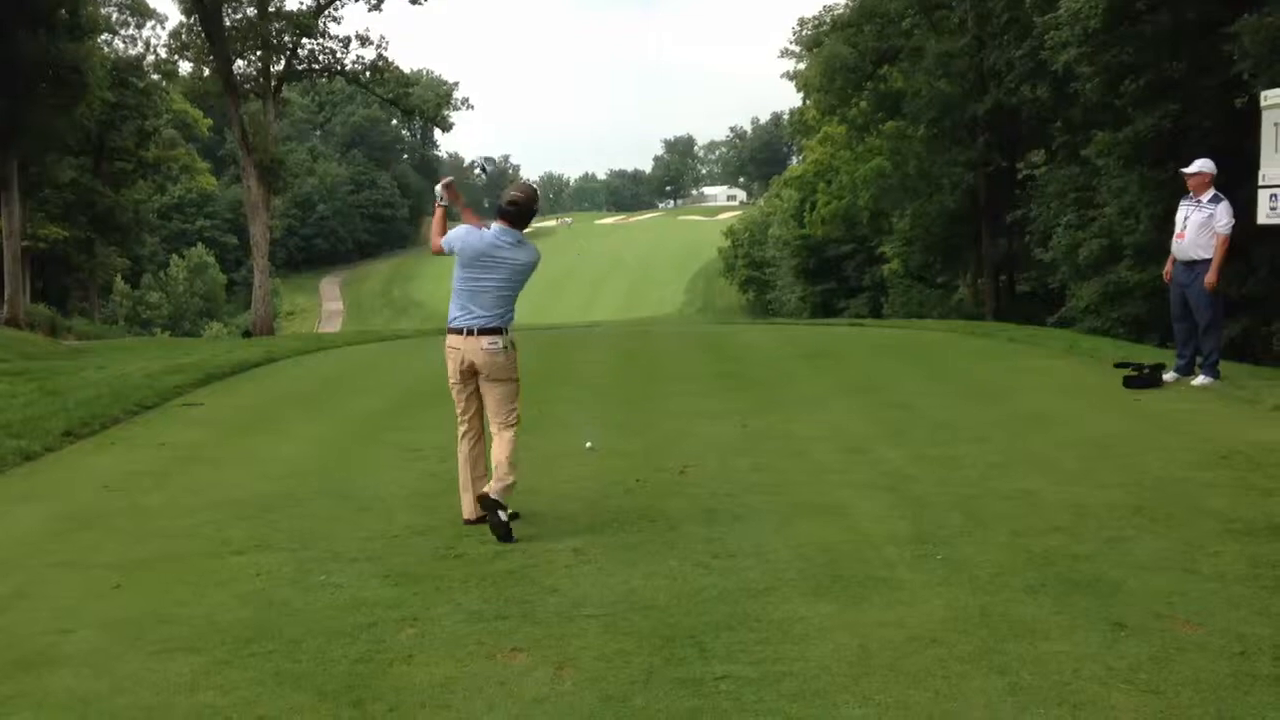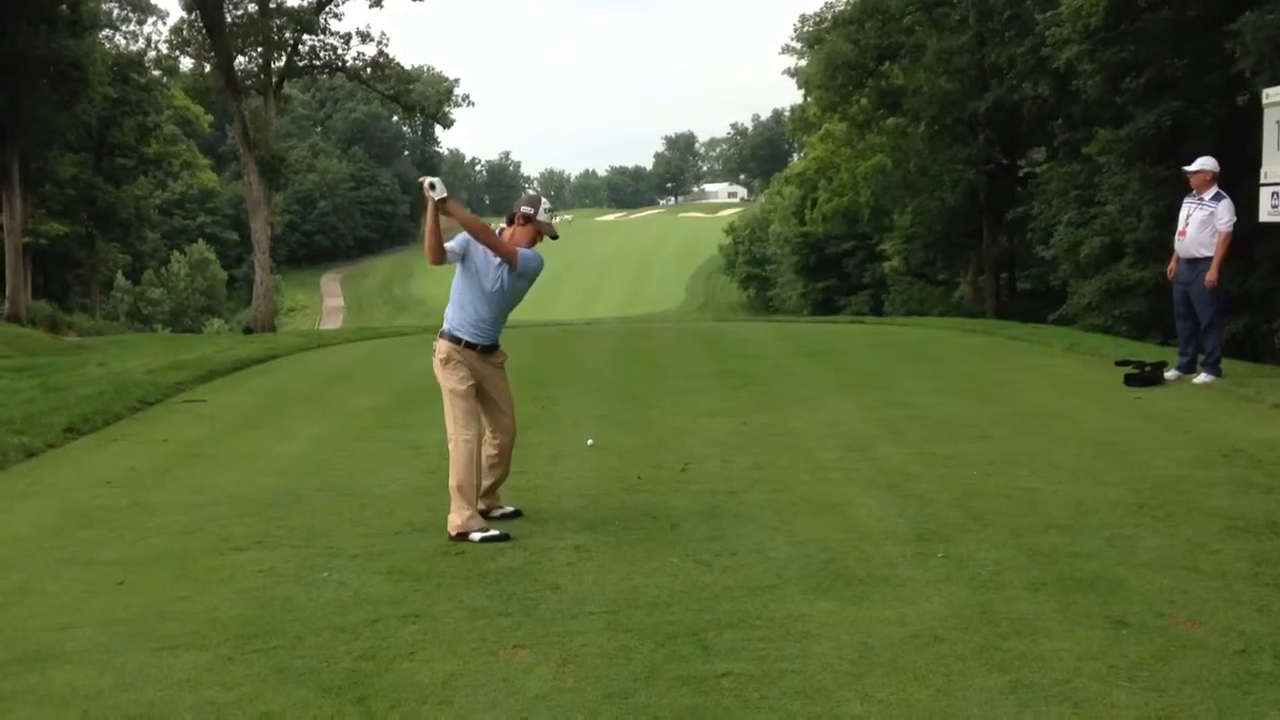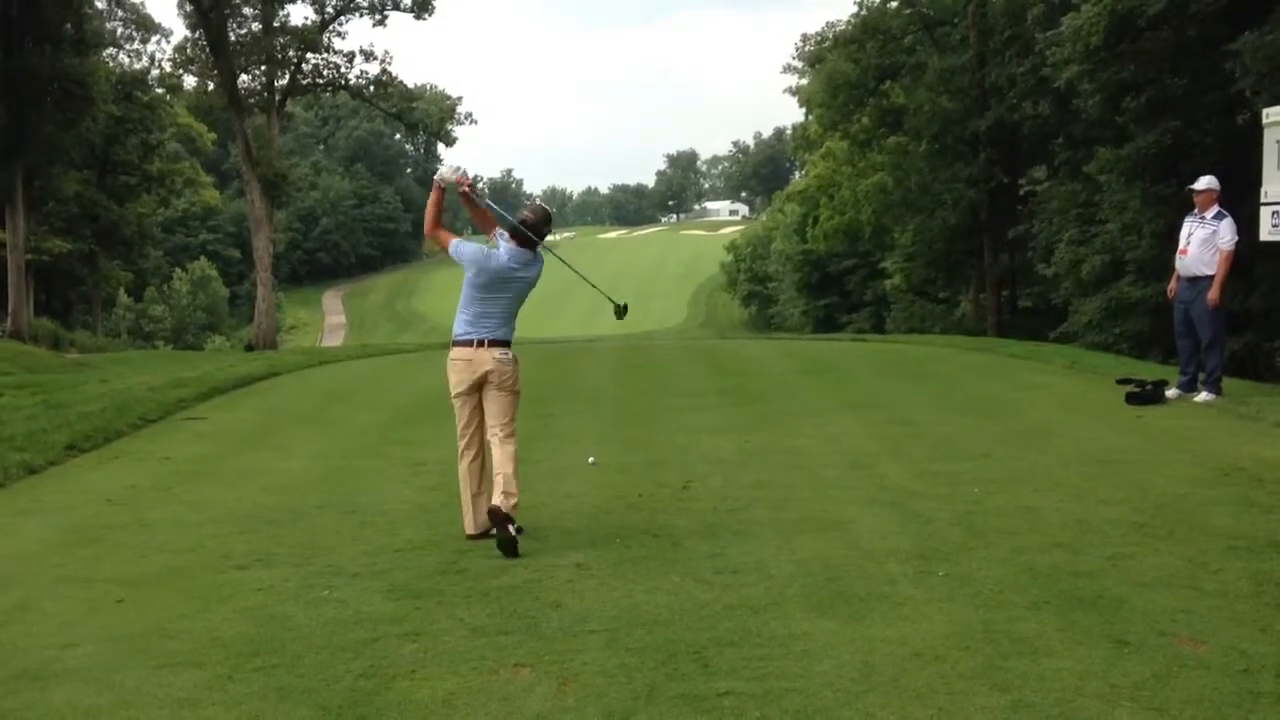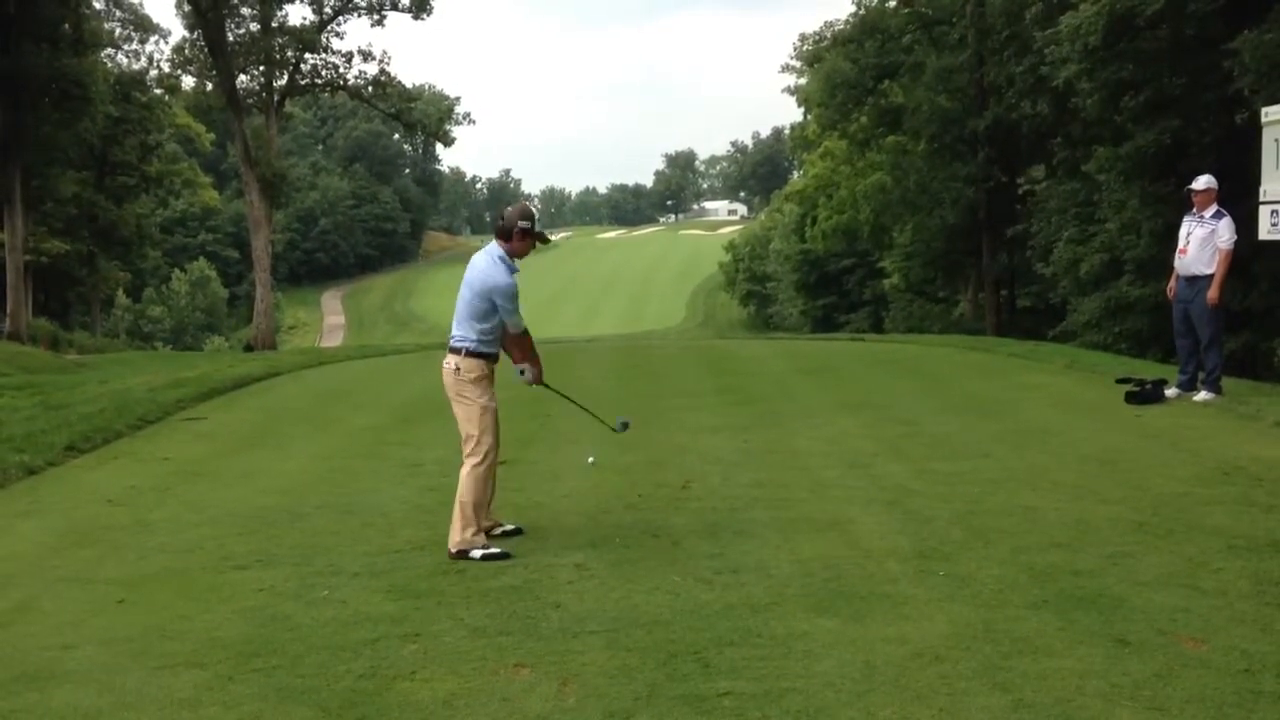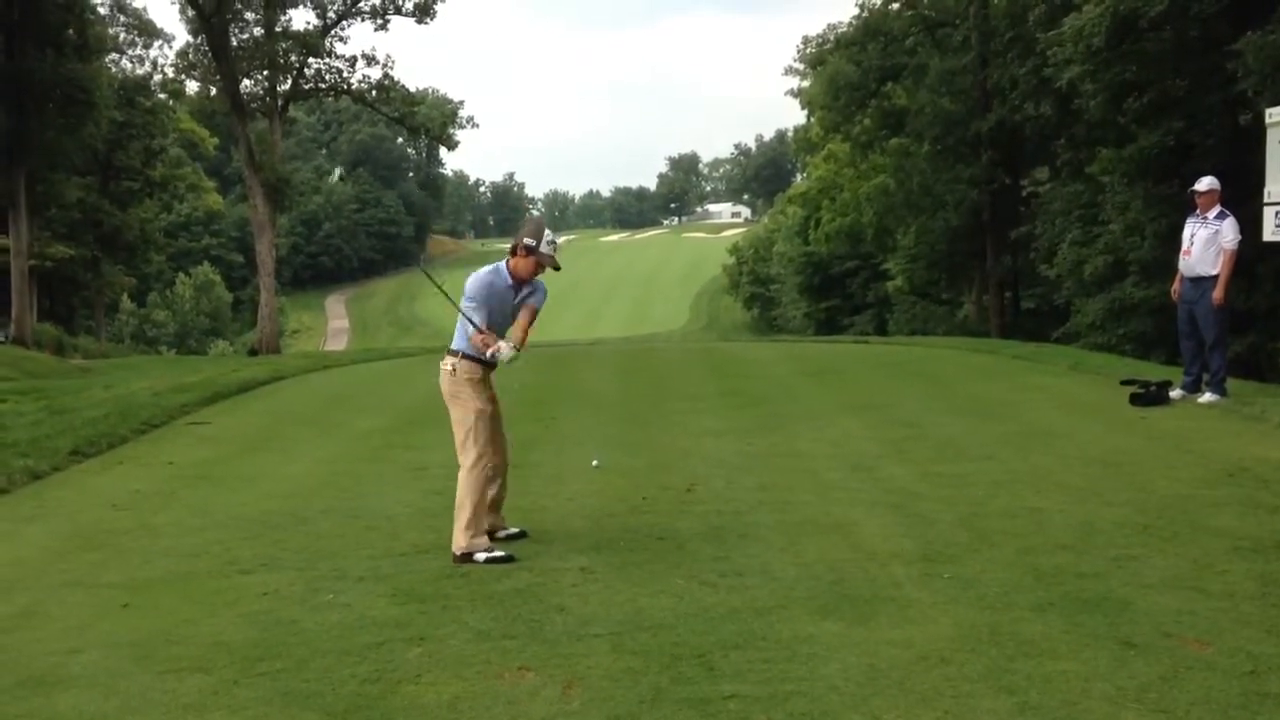
dt=1s
person 1, frame 1
left shoulder: (465, 237)
right shoulder: (530, 256)
left elbow: (435, 244)
left wrist: (443, 202)
right wrist: (458, 202)
left hip: (456, 342)
right hip: (496, 345)
left knee: (469, 427)
right knee: (505, 424)
left ankle: (475, 500)
right ankle: (495, 493)
person 1, frame 2
left shoulder: (532, 262)
right shoulder: (470, 242)
left elbow: (488, 239)
right elbow: (435, 256)
left wrist: (449, 204)
right wrist: (433, 207)
left hip: (490, 355)
right hip: (454, 352)
left knee: (503, 431)
right knee: (465, 435)
left ankle: (486, 501)
right ankle: (463, 521)
person 1, frame 3
left shoulder: (484, 260)
right shoulder: (535, 265)
left elbow: (431, 230)
right elbow: (493, 227)
left wrist: (441, 185)
right wrist: (469, 194)
left hip: (462, 356)
right hip: (500, 357)
left knee: (469, 443)
right knee: (502, 436)
left ankle: (477, 520)
right ankle: (501, 507)
person 1, frame 4
left shoulder: (488, 259)
right shoulder: (502, 279)
right elbow: (515, 332)
left wrist: (520, 359)
right wrist: (536, 365)
left hip: (473, 365)
right hip: (469, 368)
left knee: (485, 447)
right knee: (480, 453)
left ankle: (483, 520)
right ankle: (464, 539)
person 1, frame 5
left shoulder: (537, 289)
right shoulder: (482, 282)
left elbow: (523, 326)
right elbow: (476, 337)
left wrist: (509, 345)
right wrist: (495, 346)
left hip: (478, 371)
right hip: (462, 371)
left knee: (495, 452)
right knee: (475, 456)
left ankle: (489, 523)
right ankle: (469, 542)
person 2, frame 1
left shoulder: (1219, 204)
right shoulder: (1185, 201)
left elbow: (1223, 239)
left wrist: (1213, 271)
right wrist: (1170, 263)
left hip: (1201, 269)
right hip: (1180, 267)
left knee: (1206, 321)
right knee: (1180, 319)
left ankle: (1209, 370)
right ankle: (1183, 366)
person 2, frame 2
left shoulder: (1221, 202)
right shoulder: (1188, 199)
left elbow: (1224, 237)
left wrist: (1214, 269)
right wrist: (1174, 261)
left hip: (1203, 266)
right hip: (1184, 265)
left knee: (1208, 319)
right knee: (1183, 317)
left ankle: (1211, 368)
right ankle: (1185, 364)
person 2, frame 3
left shoulder: (1223, 221)
right shoulder: (1189, 218)
left elbow: (1226, 256)
left wrist: (1216, 288)
right wrist: (1174, 280)
left hip: (1205, 285)
right hip: (1185, 284)
left knee: (1210, 338)
right knee: (1184, 336)
left ankle: (1212, 387)
right ankle: (1186, 382)
person 2, frame 4
left shoulder: (1221, 220)
right shoulder: (1188, 218)
left elbow: (1225, 255)
left wrist: (1215, 287)
right wrist: (1173, 279)
left hip: (1204, 283)
right hip: (1183, 283)
left knee: (1209, 337)
right knee: (1183, 335)
left ankle: (1211, 386)
right ankle: (1186, 382)
person 2, frame 5
left shoulder: (1225, 221)
right shoulder: (1191, 219)
left elbow: (1229, 255)
left wrist: (1220, 288)
right wrist: (1178, 280)
left hip: (1208, 284)
right hip: (1188, 284)
left knee: (1213, 338)
right knee: (1188, 336)
left ankle: (1216, 387)
right ankle: (1190, 383)
